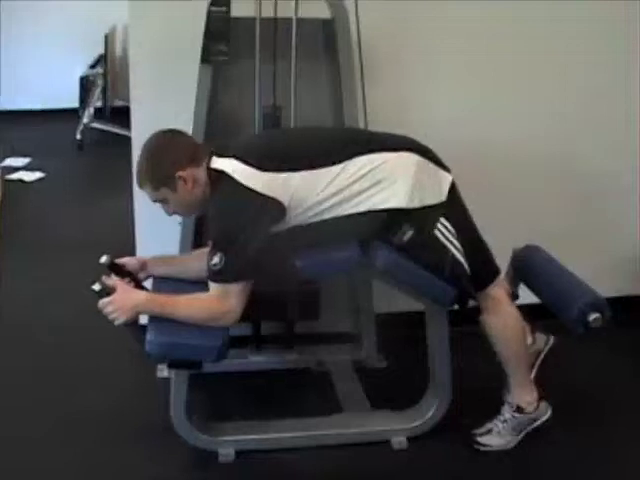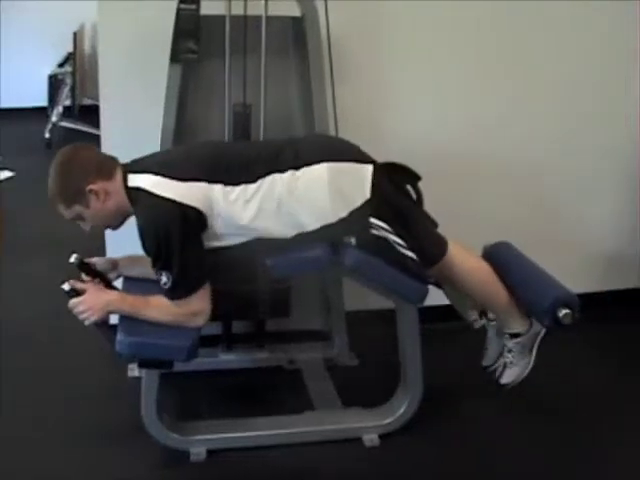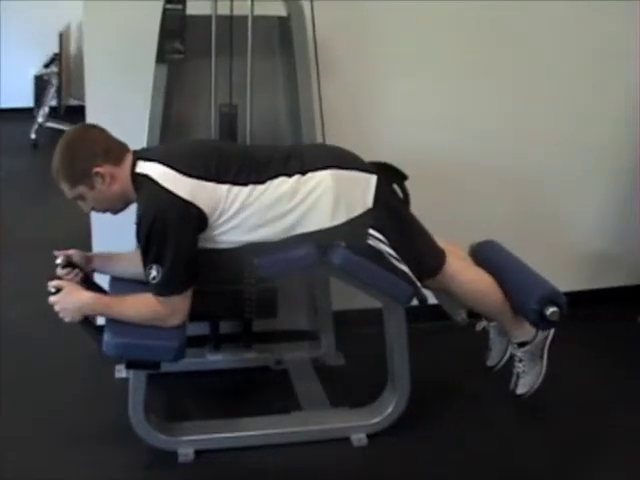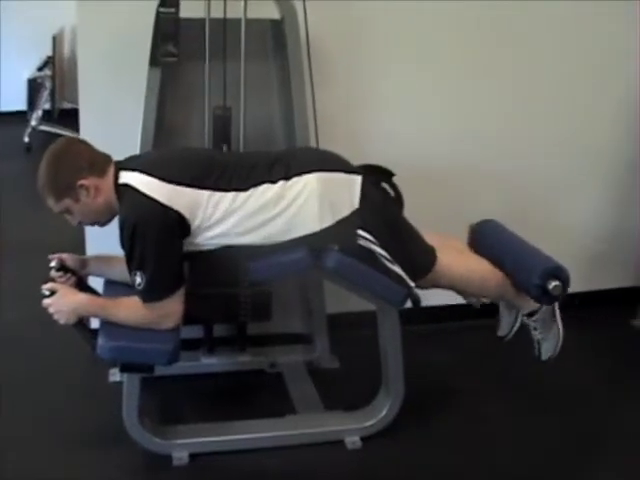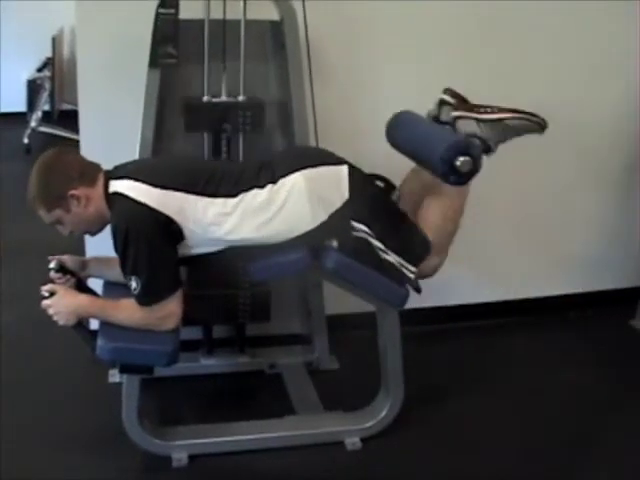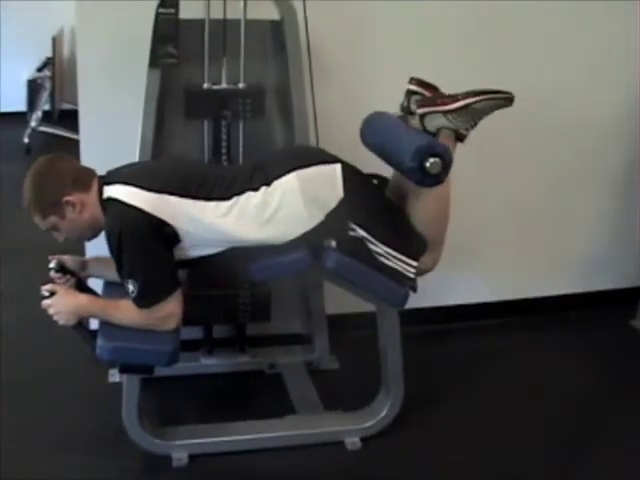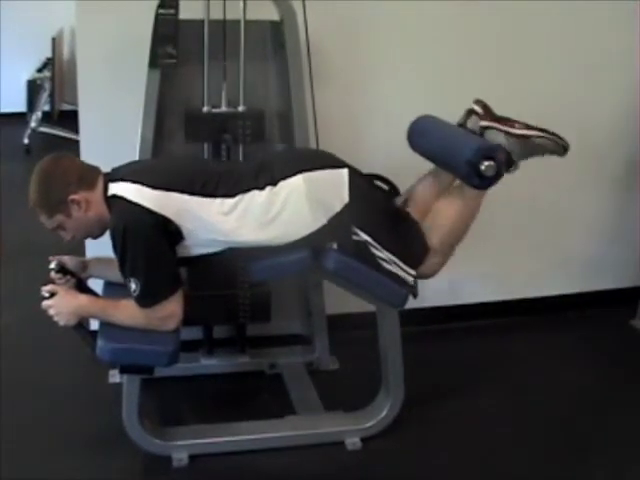
dt=0.7s
person 1, frame 1
left shoulder: (235, 196)
right shoulder: (224, 170)
left elbow: (225, 307)
right elbow: (221, 260)
left wrist: (143, 302)
right wrist: (151, 265)
left hip: (408, 186)
right hip: (387, 179)
left knee: (487, 291)
right knee: (470, 276)
left ankle: (525, 403)
right ankle: (522, 341)
person 1, frame 2
left shoulder: (156, 209)
right shoulder: (146, 176)
left elbow: (193, 310)
right elbow: (179, 264)
left wrist: (111, 302)
right wrist: (118, 264)
left hip: (338, 190)
right hip: (325, 171)
left knee: (438, 258)
right knee: (429, 255)
left ankle: (520, 328)
right ankle: (499, 318)
person 1, frame 3
left shoulder: (161, 202)
right shoulder: (150, 168)
left elbow: (170, 309)
right elbow: (162, 266)
left wrist: (88, 302)
right wrist: (93, 262)
left hip: (340, 201)
right hip: (327, 179)
left knee: (435, 270)
right knee: (429, 258)
left ankle: (524, 333)
right ankle: (498, 315)
person 1, frame 4
left shoulder: (143, 210)
right shoulder: (132, 175)
left elbow: (164, 312)
right elbow: (152, 270)
left wrist: (84, 305)
right wrist: (88, 265)
left hip: (328, 205)
right hip: (317, 185)
left knee: (427, 269)
right knee: (415, 250)
left ankle: (531, 299)
right ankle: (503, 264)
person 1, frame 5
left shoulder: (132, 214)
right shoulder: (125, 184)
left elbow: (162, 313)
right elbow: (154, 266)
left wrist: (84, 305)
right wrist: (88, 265)
left hip: (322, 202)
right hip: (308, 176)
left knee: (424, 258)
right knee: (403, 224)
left ankle: (467, 140)
right ankle: (451, 131)
person 1, frame 6
left shoulder: (125, 218)
right shoulder: (119, 186)
left elbow: (163, 314)
right elbow: (154, 267)
left wrist: (83, 305)
right wrist: (88, 266)
left hip: (318, 201)
right hip: (304, 178)
left knee: (422, 255)
right knee: (395, 223)
left ankle: (441, 129)
right ankle: (423, 123)
person 1, frame 7
left shoulder: (130, 216)
right shoulder: (124, 184)
left elbow: (164, 314)
right elbow: (154, 270)
left wrist: (85, 306)
right wrist: (88, 267)
left hip: (325, 207)
right hip: (309, 180)
left knee: (425, 258)
right knee: (407, 227)
left ankle: (491, 151)
right ankle: (473, 142)
